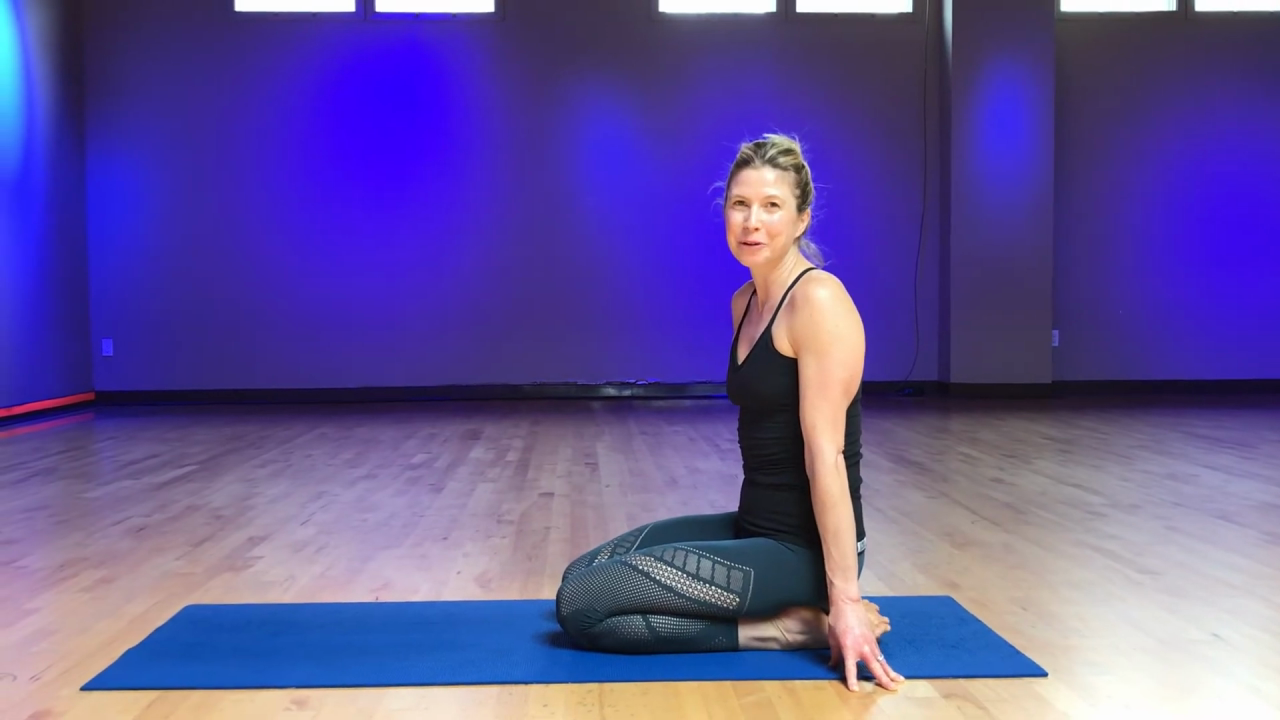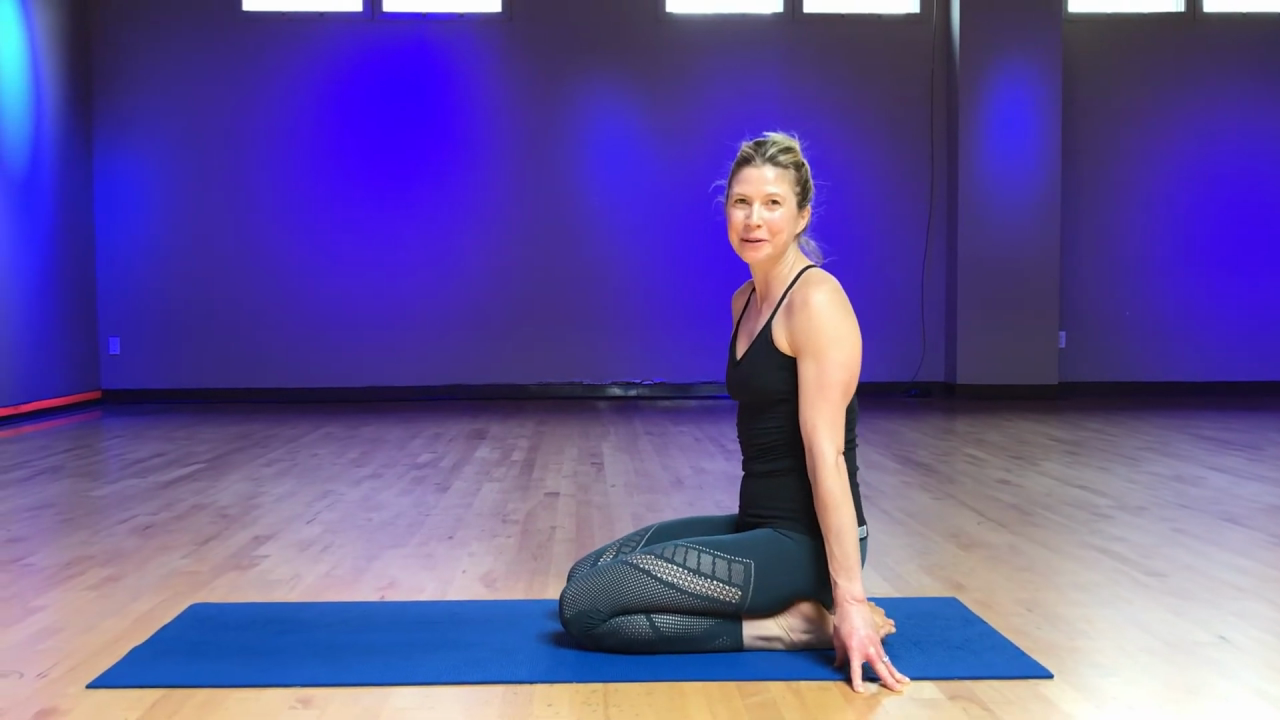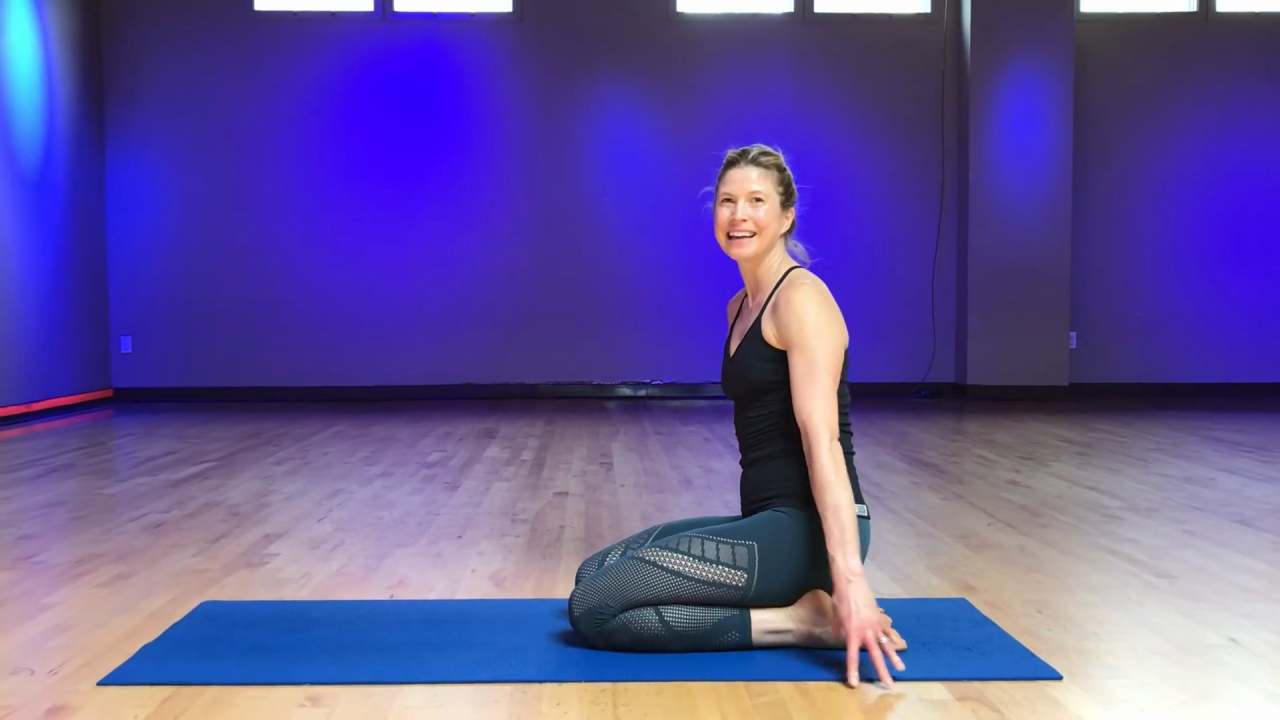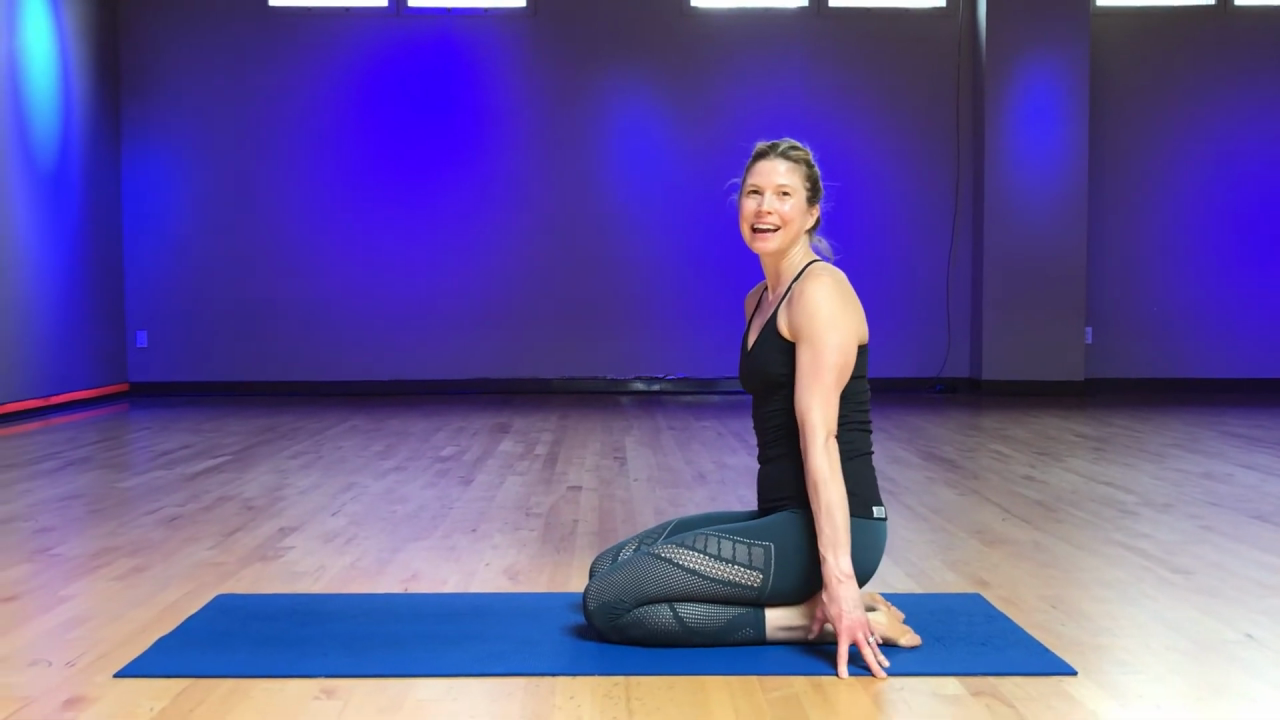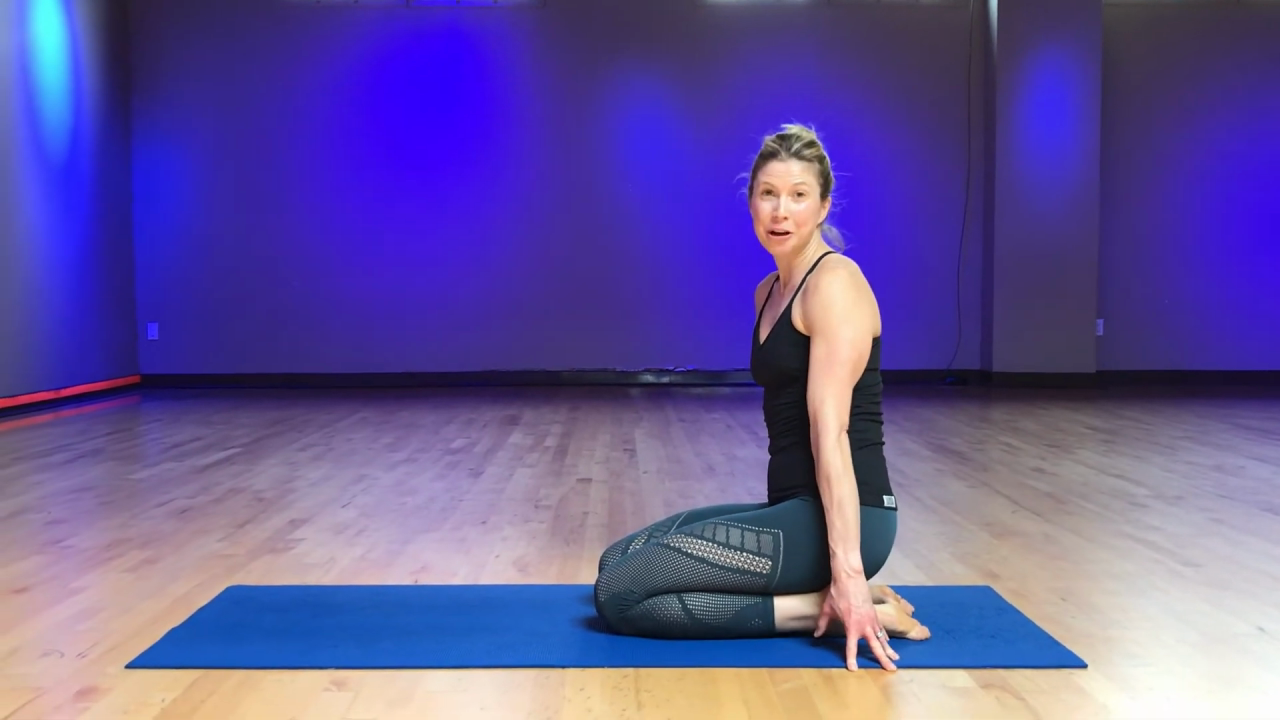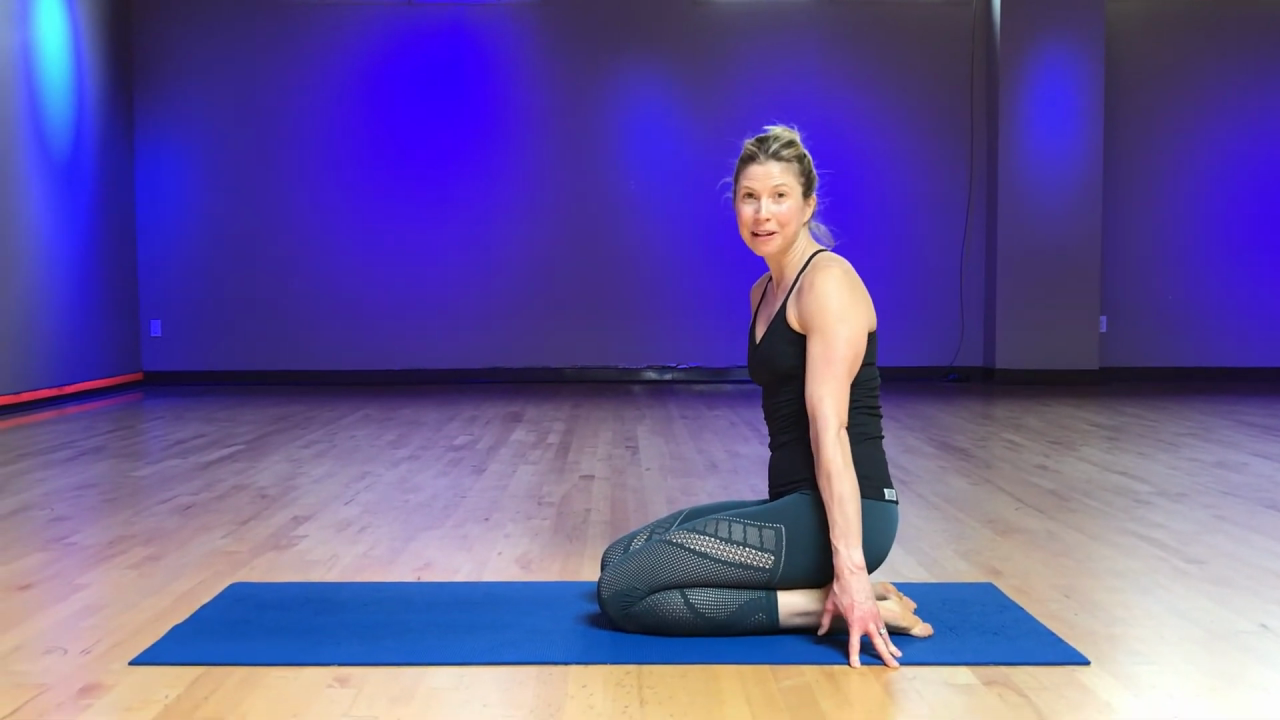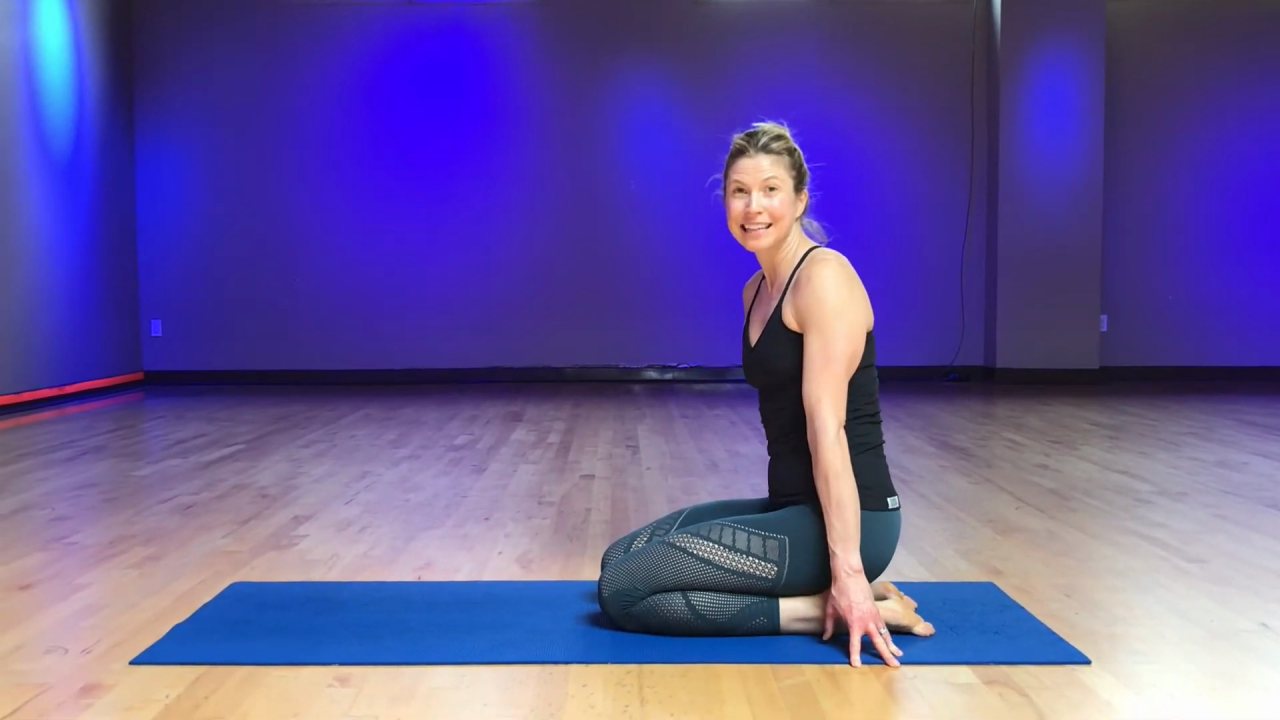
dt=0.4s
person 1, frame 1
left shoulder: (817, 301)
right shoulder: (744, 301)
left elbow: (825, 454)
left wrist: (844, 597)
left hip: (800, 547)
right hip: (756, 525)
left knee: (581, 603)
right knee: (581, 576)
left ankle: (790, 624)
right ankle: (782, 614)
person 1, frame 2
left shoulder: (815, 301)
right shoulder: (744, 299)
left elbow: (827, 455)
left wrist: (848, 597)
left hip: (802, 543)
right hip: (762, 526)
left knee: (583, 607)
right knee: (584, 576)
left ankle: (788, 626)
right ankle: (785, 610)
person 1, frame 3
left shoulder: (801, 298)
right shoulder: (740, 305)
left elbow: (823, 441)
left wrist: (849, 578)
left hip: (804, 530)
right hip: (771, 522)
left knee: (594, 605)
right knee: (593, 574)
left ankle: (802, 620)
right ankle: (798, 607)
person 1, frame 4
left shoulder: (819, 290)
right shoulder: (758, 299)
left elbow: (820, 437)
left wrist: (838, 575)
left hip: (826, 527)
right hip: (785, 517)
left knee: (608, 600)
right knee: (607, 568)
left ankle: (816, 617)
right ankle: (809, 605)
person 1, frame 5
left shoulder: (834, 283)
right shoulder: (769, 291)
left elbow: (831, 432)
left wrist: (847, 570)
left hip: (836, 518)
right hip: (797, 510)
left knee: (619, 593)
right knee: (617, 562)
left ankle: (825, 606)
right ankle: (830, 596)
person 1, frame 6
left shoulder: (828, 281)
right shoulder: (764, 290)
left elbow: (831, 428)
left wrist: (848, 565)
left hip: (839, 512)
right hip: (799, 504)
left knee: (623, 589)
right knee: (619, 559)
left ankle: (837, 601)
right ankle: (829, 592)
person 1, frame 7
left shoulder: (823, 277)
right shoulder: (756, 289)
left elbow: (828, 428)
left wrist: (846, 569)
left hip: (843, 519)
right hip: (794, 507)
left knee: (623, 589)
right knee: (620, 558)
left ankle: (836, 603)
right ankle: (823, 593)
